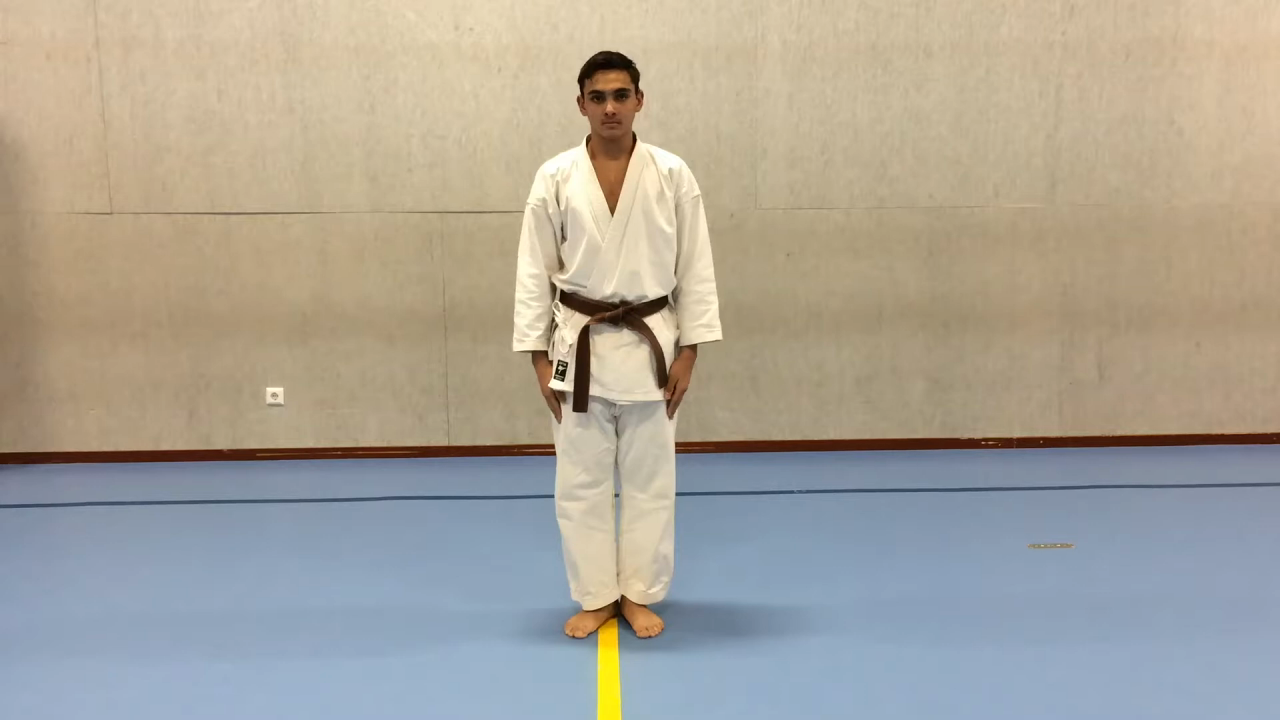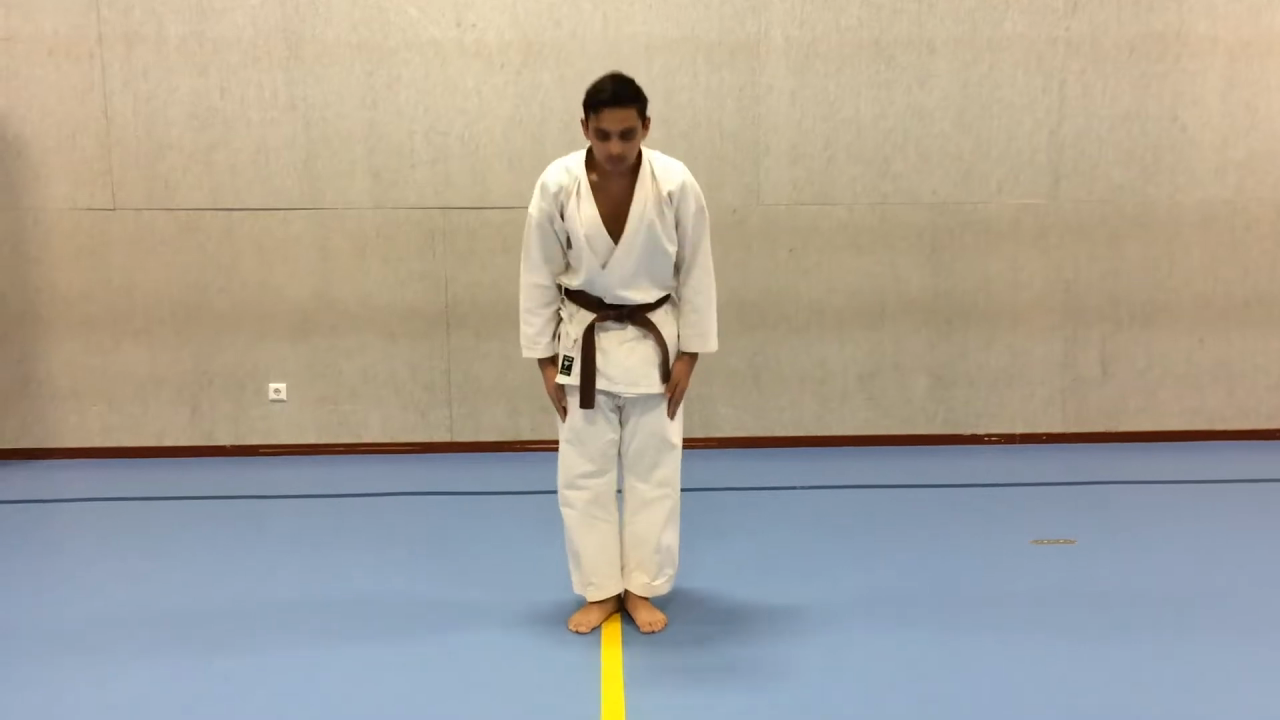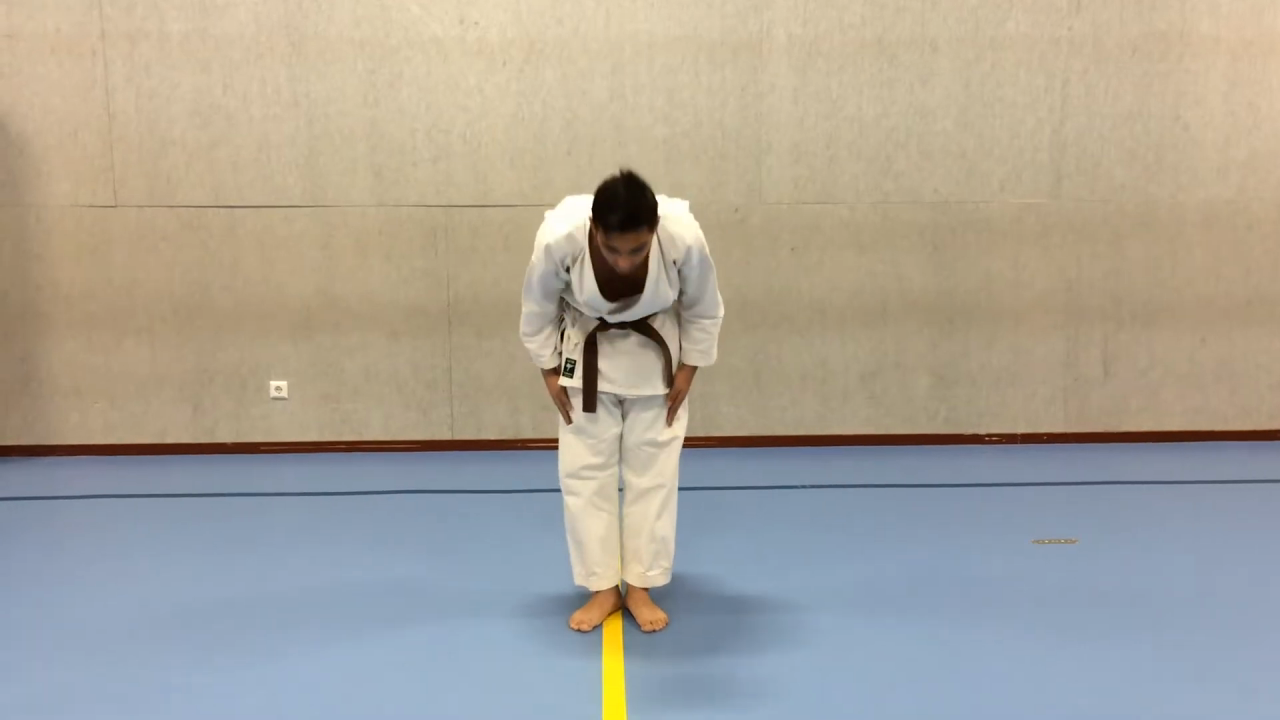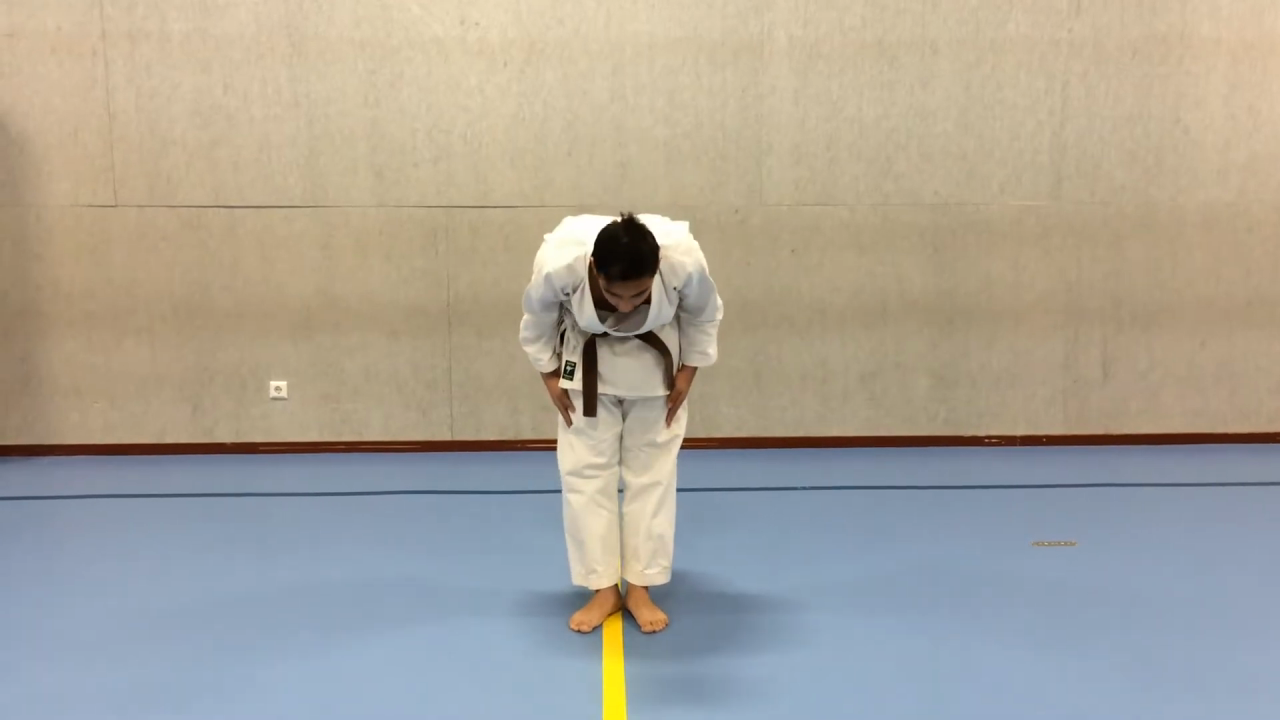
dt=0.3s
person 1, frame 1
left shoulder: (671, 174)
right shoulder: (555, 177)
left elbow: (695, 269)
right elbow: (534, 272)
left wrist: (688, 353)
right wrist: (540, 358)
left hip: (648, 345)
right hip: (580, 345)
left knee: (650, 480)
right knee: (581, 482)
left ankle: (639, 594)
right ankle: (595, 597)
person 1, frame 2
left shoulder: (676, 184)
right shoulder: (556, 185)
left elbow: (696, 276)
right elbow: (538, 279)
left wrist: (687, 355)
right wrist: (546, 361)
left hip: (655, 342)
right hip: (583, 342)
left knee: (654, 473)
right knee: (584, 474)
left ankle: (641, 590)
right ankle: (600, 591)
person 1, frame 3
left shoulder: (684, 237)
right shoulder: (558, 238)
left elbow: (704, 309)
right elbow: (538, 308)
left wrist: (687, 369)
right wrist: (551, 372)
left hip: (655, 347)
right hip: (587, 346)
left knee: (652, 467)
right knee: (585, 467)
left ankle: (639, 586)
right ankle: (602, 587)
person 1, frame 4
left shoulder: (684, 260)
right shoulder: (558, 263)
left elbow: (705, 312)
right elbow: (538, 318)
left wrist: (688, 371)
right wrist: (550, 375)
left hip: (654, 351)
right hip: (587, 353)
left knee: (652, 469)
right knee: (586, 469)
left ankle: (640, 587)
right ankle: (603, 588)
